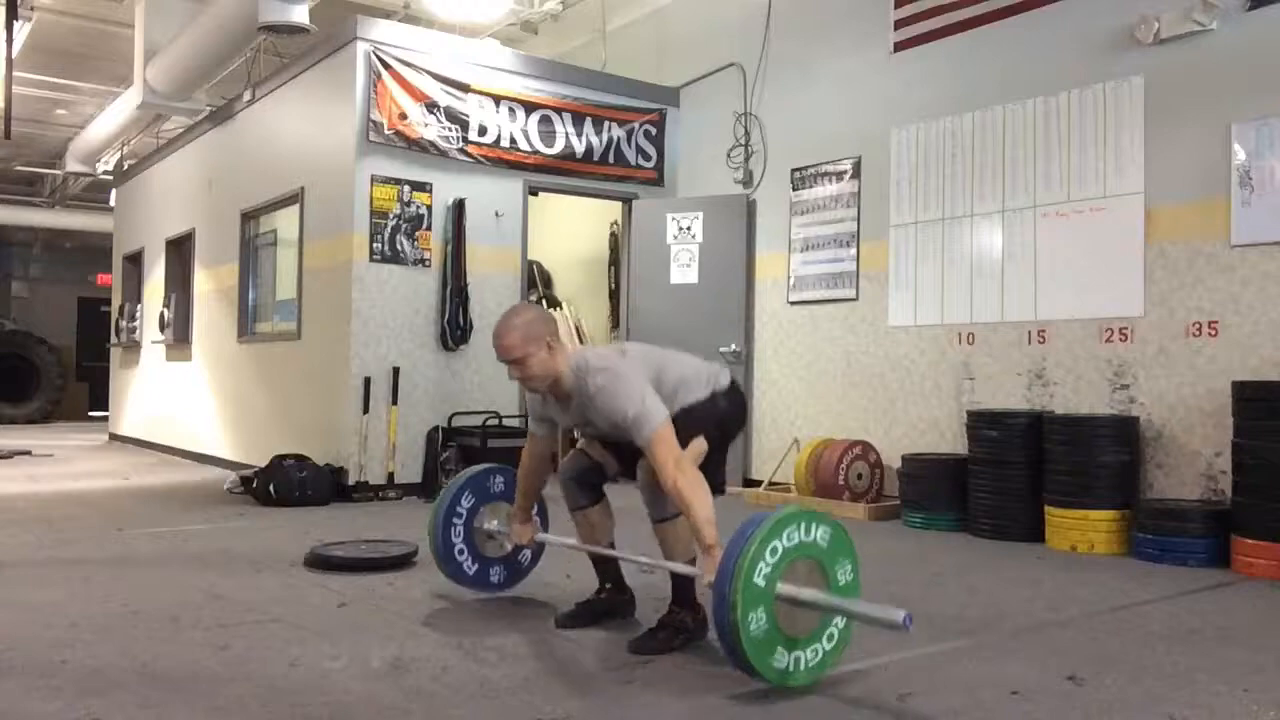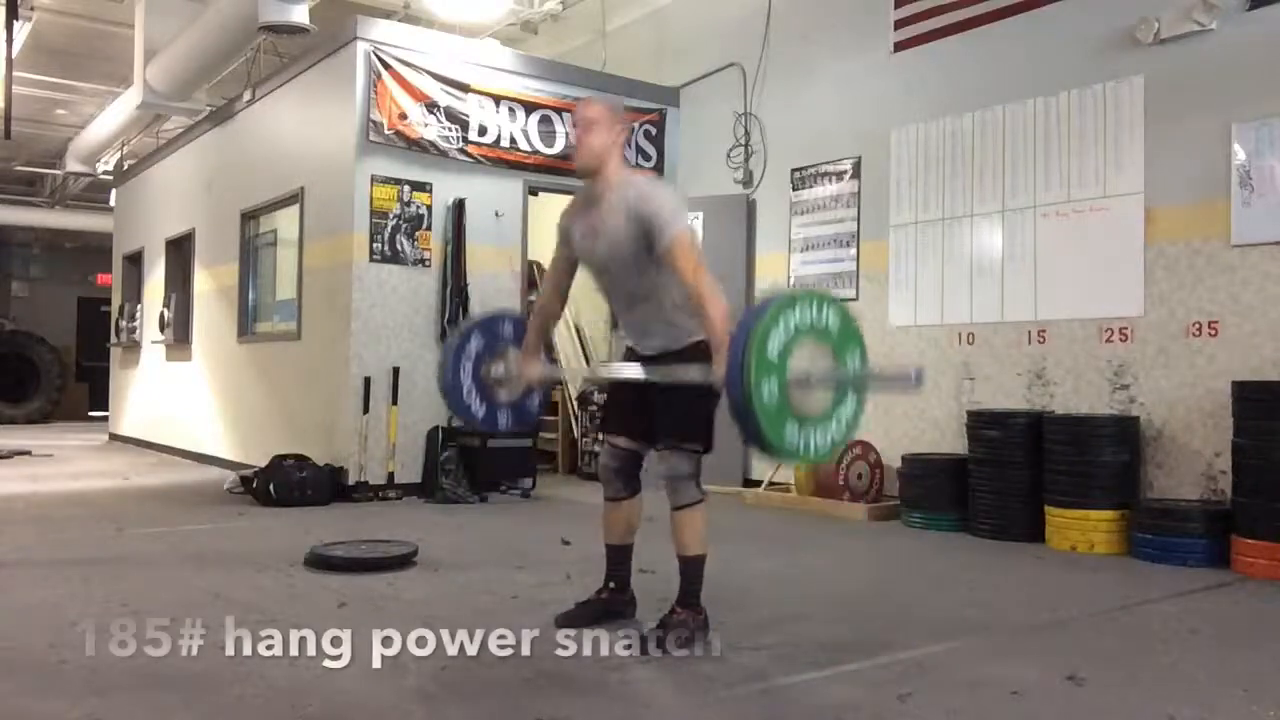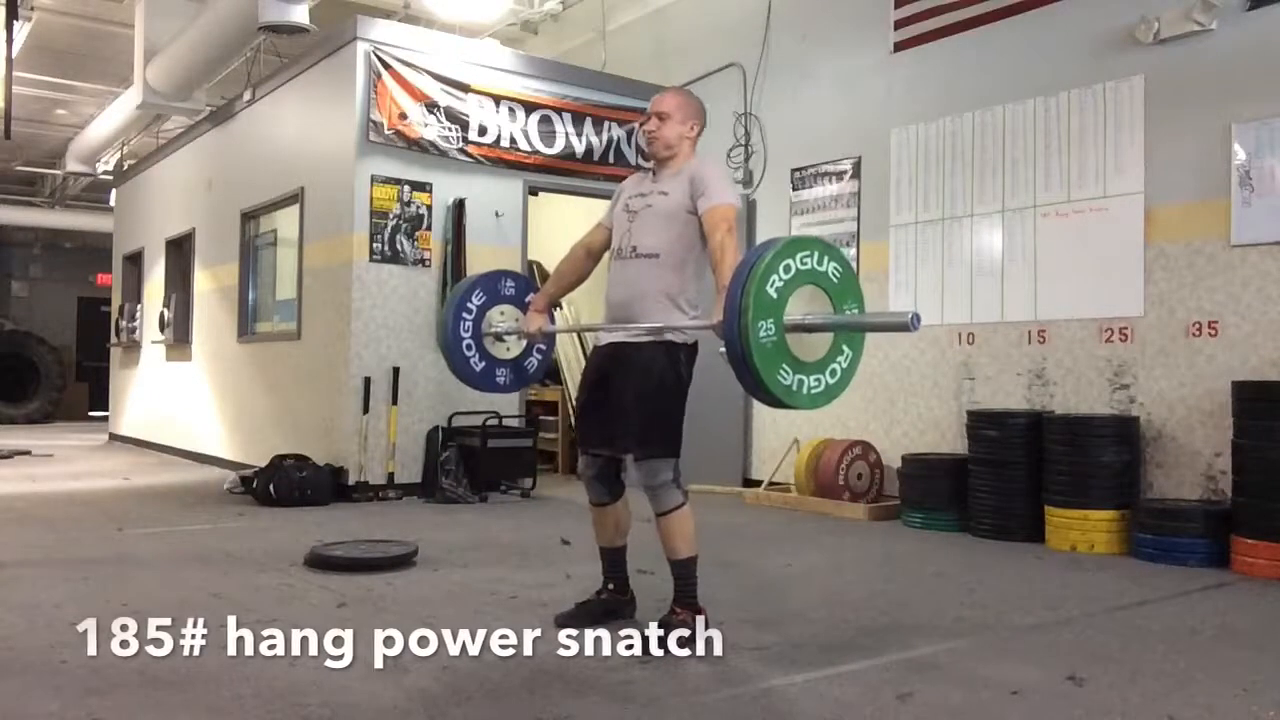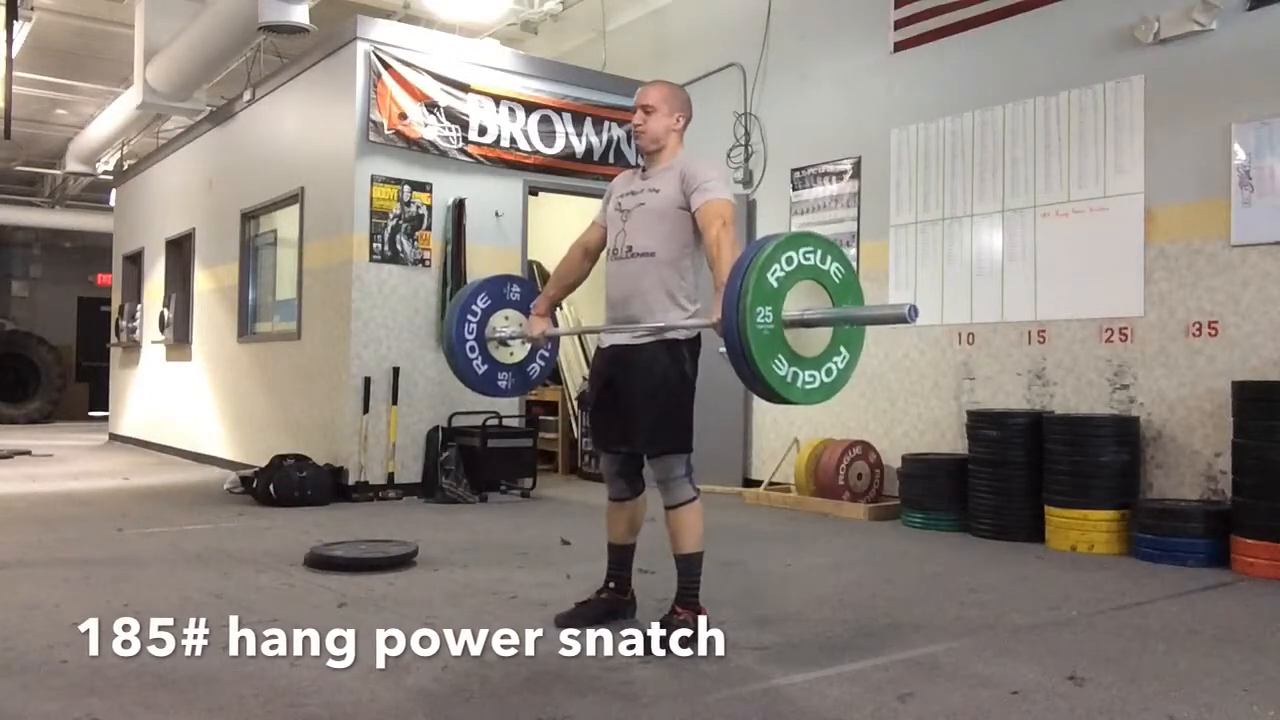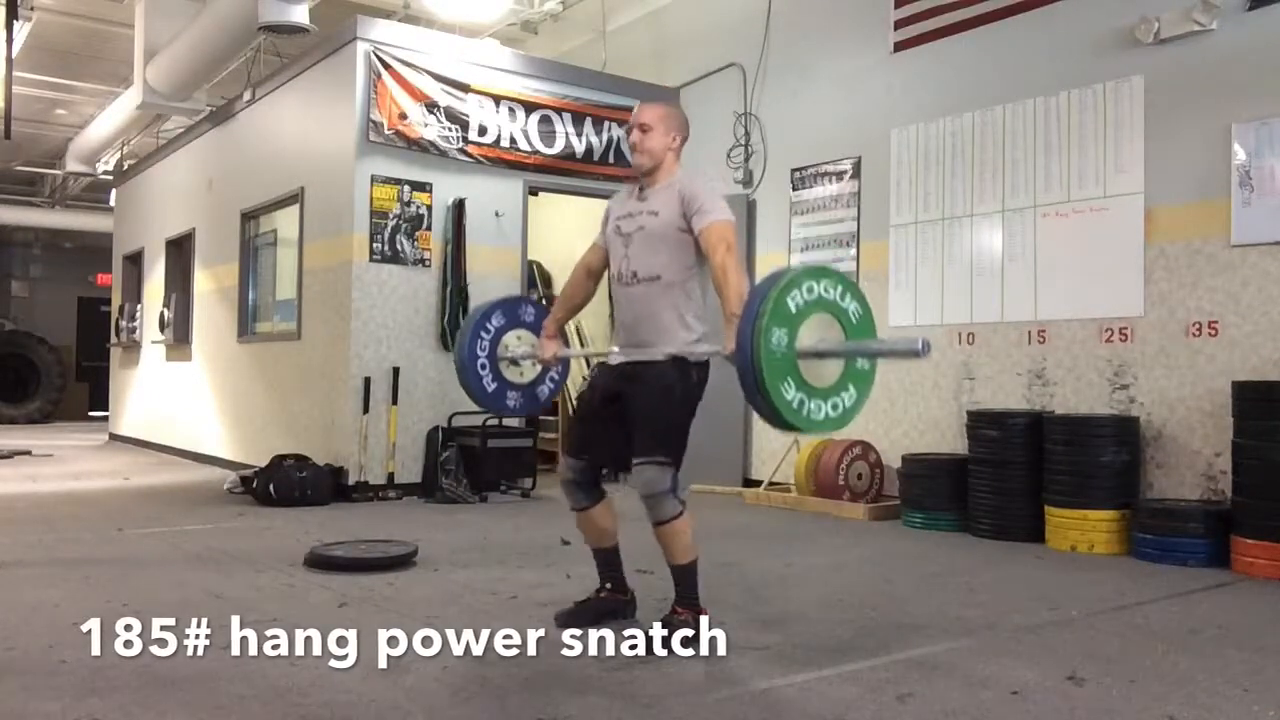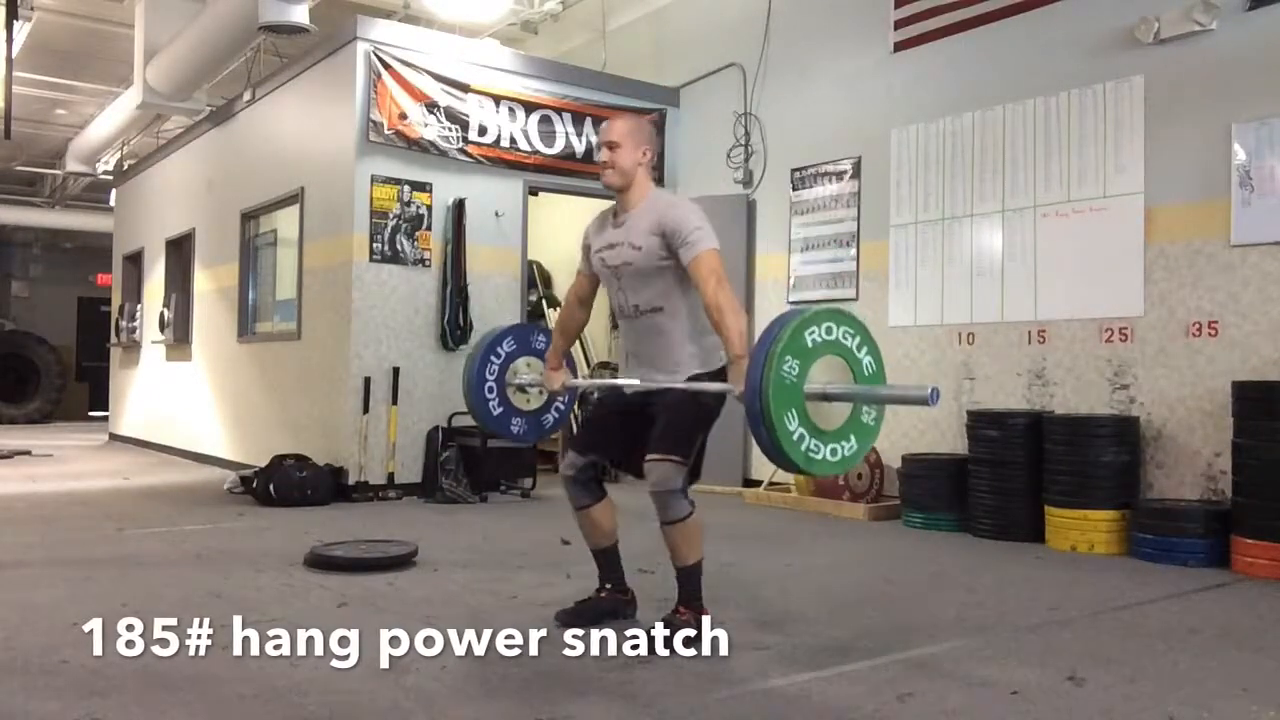
dt=0.5s
person 1, frame 1
left shoulder: (612, 382)
right shoulder: (541, 393)
left elbow: (675, 470)
right elbow: (535, 456)
left wrist: (712, 550)
right wrist: (521, 516)
left hip: (710, 400)
right hip: (654, 414)
left knee: (654, 475)
right knee: (576, 472)
left ankle: (686, 612)
right ankle: (613, 591)
person 1, frame 2
left shoulder: (647, 199)
right shoulder: (575, 214)
left elbow: (693, 274)
right elbow: (554, 287)
left wrist: (725, 353)
right wrist: (531, 353)
left hip: (688, 345)
right hip: (642, 349)
left knee: (677, 467)
right knee: (616, 463)
left ankle: (690, 610)
right ankle: (616, 591)
person 1, frame 3
left shoulder: (705, 178)
right shoulder: (631, 187)
left elbow: (723, 234)
right elbow: (590, 248)
left wrist: (728, 301)
right wrist: (540, 304)
left hip: (661, 346)
right hip: (609, 344)
left knee: (657, 475)
right knee: (596, 468)
left ankle: (688, 609)
right ankle: (615, 591)
person 1, frame 4
left shoulder: (695, 175)
right shoulder: (621, 186)
left elbow: (719, 230)
right elbow: (584, 250)
left wrist: (725, 298)
right wrist: (541, 309)
left hip: (664, 344)
right hip: (614, 345)
left knee: (671, 472)
right knee: (618, 472)
left ankle: (689, 607)
right ankle: (616, 591)
person 1, frame 5
left shoulder: (693, 194)
right shoulder: (620, 204)
left elbow: (723, 254)
right elbow: (588, 271)
left wrist: (737, 324)
right wrist: (550, 329)
left hip: (673, 363)
right hip: (621, 363)
left knee: (653, 480)
right knee: (577, 473)
left ankle: (689, 609)
right ankle: (614, 591)
person 1, frame 6
left shoulder: (673, 213)
right shoulder: (597, 229)
left elbow: (715, 288)
right elbow: (578, 301)
left wrist: (740, 363)
right wrist: (554, 362)
left hip: (692, 376)
right hip: (638, 378)
left knee: (664, 478)
right knee: (578, 467)
left ankle: (691, 609)
right ankle: (614, 591)
